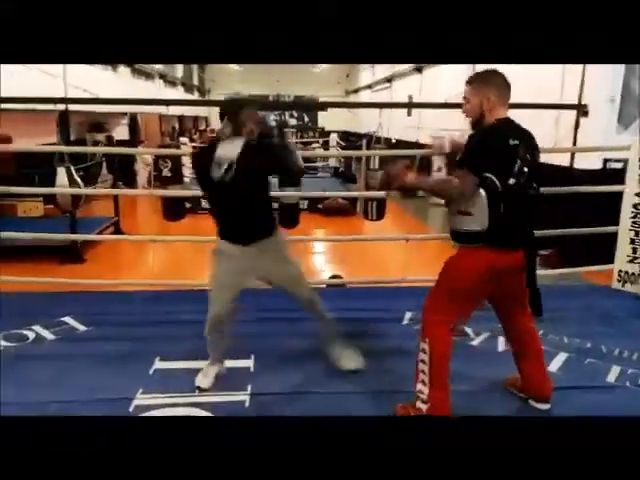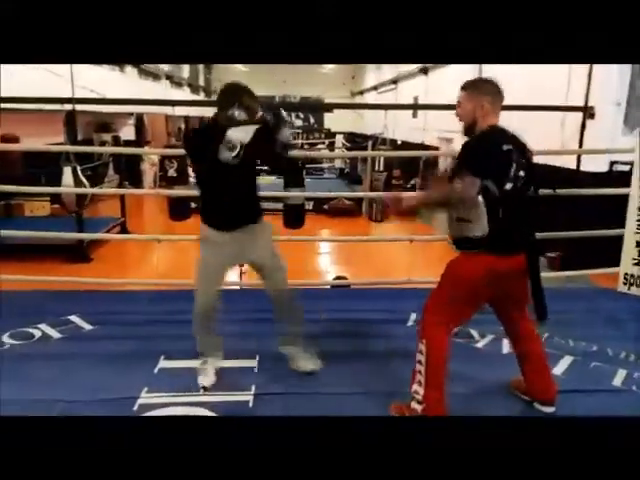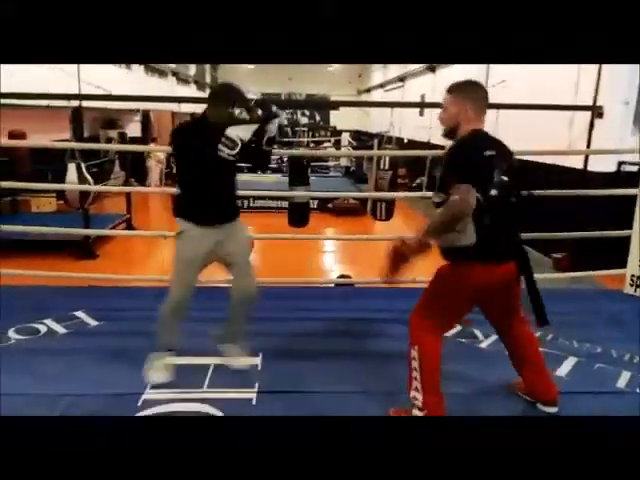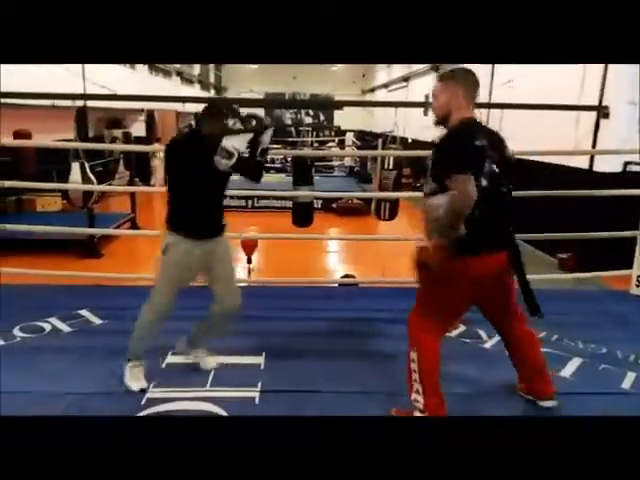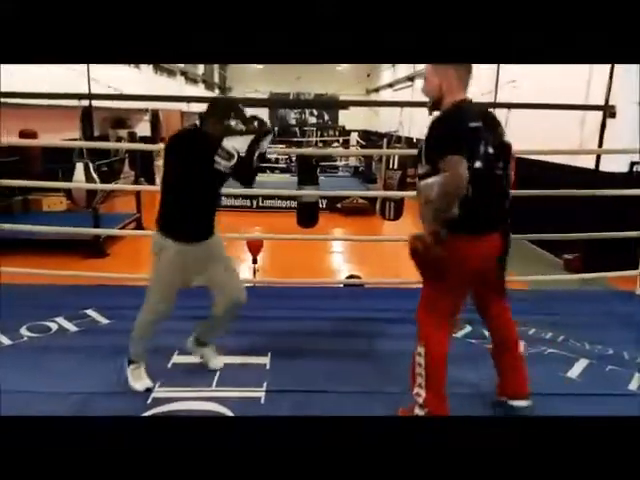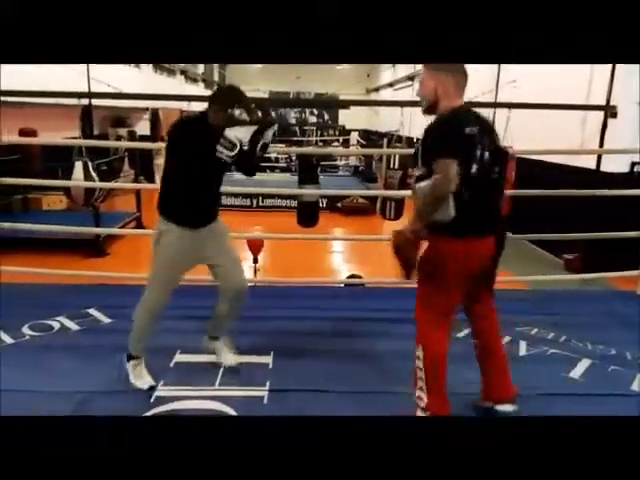
dt=0.1s
person 1, frame 1
left shoulder: (486, 139)
right shoulder: (525, 140)
left elbow: (457, 188)
left wrist: (412, 179)
right wrist: (463, 159)
left hip: (481, 251)
right hip: (517, 249)
left knee: (437, 320)
right knee: (517, 317)
left ankle: (430, 407)
right ankle: (537, 388)
person 1, frame 2
left shoulder: (479, 145)
right shoulder: (517, 146)
left elbow: (463, 193)
left wrist: (414, 200)
right wrist: (454, 179)
left hip: (481, 256)
right hip: (517, 253)
left knee: (435, 321)
right knee: (518, 320)
left ankle: (426, 407)
right ankle: (542, 391)
person 1, frame 3
left shoulder: (462, 152)
right shoulder: (499, 151)
left elbow: (462, 204)
left wrist: (421, 238)
left hip: (471, 264)
right hip: (506, 260)
left knee: (424, 327)
right knee: (513, 325)
left ankle: (426, 410)
right ankle: (543, 392)
person 1, frame 4
left shoulder: (453, 142)
right shoulder: (493, 140)
left elbow: (464, 195)
left wrist: (438, 242)
left hip: (464, 256)
right hip: (499, 251)
left knee: (423, 325)
right knee: (511, 320)
left ankle: (428, 410)
right ankle: (540, 388)
person 1, frame 5
left shoulder: (447, 123)
right shoulder: (488, 120)
left elbow: (456, 178)
right elbow: (502, 171)
left wrist: (432, 226)
left hip: (460, 239)
right hip: (493, 234)
left knee: (433, 322)
right knee: (495, 310)
left ankle: (430, 409)
right ankle: (514, 390)
person 1, frame 6
left shoulder: (443, 128)
right shoulder: (483, 126)
left elbow: (445, 181)
right elbow: (497, 177)
left wrist: (415, 225)
left hip: (453, 242)
right hip: (486, 238)
left knee: (431, 324)
right knee: (483, 312)
left ankle: (432, 409)
right ankle: (500, 395)
person 2, frame 1
left shoulder: (267, 147)
right shoulder: (206, 156)
left elbow: (294, 177)
right elbow: (215, 194)
left wrist: (285, 156)
right wrist: (224, 156)
left hip: (267, 240)
right hip: (231, 246)
left knee: (306, 296)
right knee: (218, 313)
left ankle: (335, 344)
right ankle: (215, 361)
person 2, frame 2
left shoulder: (252, 133)
right shoulder: (199, 136)
left elbow: (281, 165)
right elbow: (211, 172)
left wrist: (274, 133)
right wrist: (235, 138)
left hip: (253, 226)
right hip: (216, 232)
left knee: (280, 289)
right knee: (205, 302)
left ankle: (293, 345)
right ankle: (209, 357)
person 2, frame 3
left shoulder: (232, 130)
right shoulder: (186, 133)
right elbow: (207, 167)
left wrist: (264, 128)
right wrist: (235, 134)
left hip: (230, 223)
right hip: (196, 226)
left knee: (247, 289)
right knee: (179, 295)
left ankle: (230, 342)
right ankle: (163, 351)
person 2, frame 4
left shoulder: (224, 144)
right shoulder: (180, 147)
left elbow: (254, 174)
right elbow: (202, 177)
left wrist: (257, 141)
right wrist: (230, 147)
left hip: (214, 238)
right hip: (183, 240)
left knee: (230, 303)
right knee: (159, 306)
left ankle: (193, 344)
right ankle: (135, 360)
person 2, frame 5
left shoulder: (222, 144)
right shoulder: (181, 143)
left elbow: (247, 179)
right elbow: (199, 181)
left wrist: (256, 145)
right wrist: (229, 148)
left hip: (206, 239)
right hip: (174, 241)
left knee: (234, 298)
right knee: (156, 307)
left ankle: (201, 341)
right ankle: (134, 362)
person 2, frame 6
left shoulder: (224, 133)
right shoulder: (183, 131)
left elbow: (248, 168)
right elbow: (199, 170)
left wrist: (260, 136)
right wrist: (232, 137)
left hip: (210, 225)
right hip: (176, 227)
left knee: (236, 286)
right knee: (156, 297)
left ankle: (217, 337)
right ankle: (135, 357)
